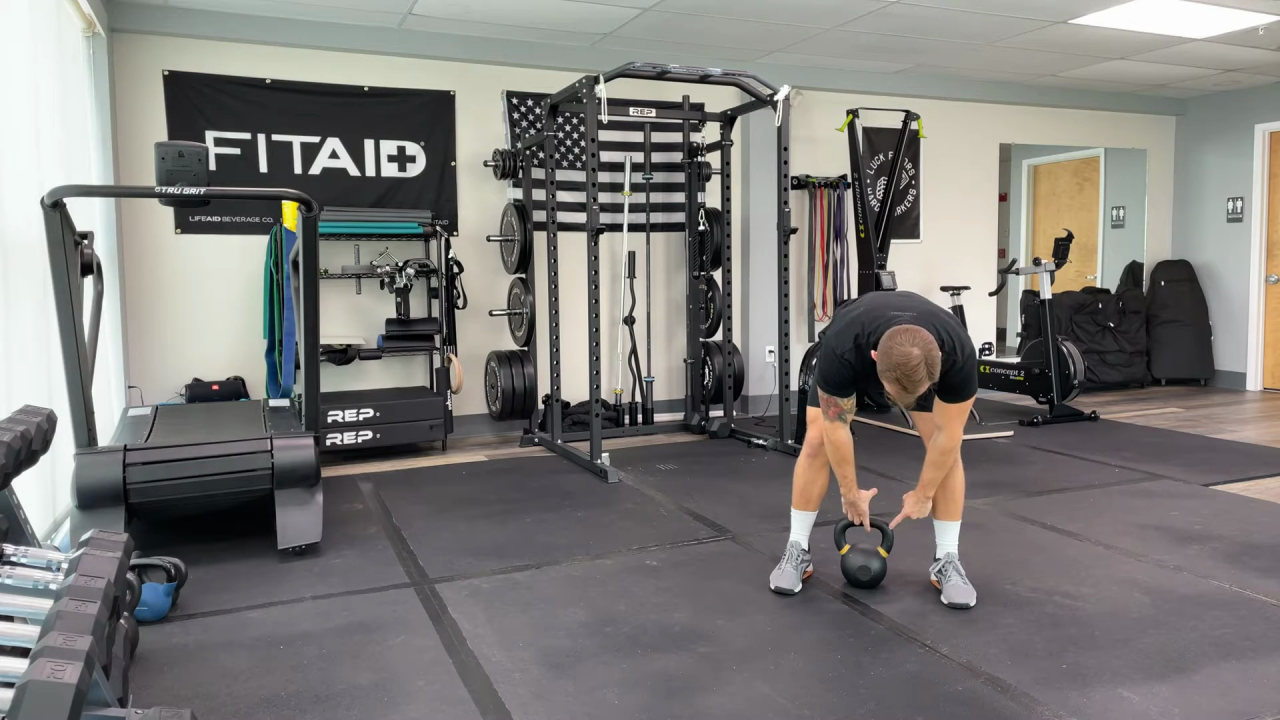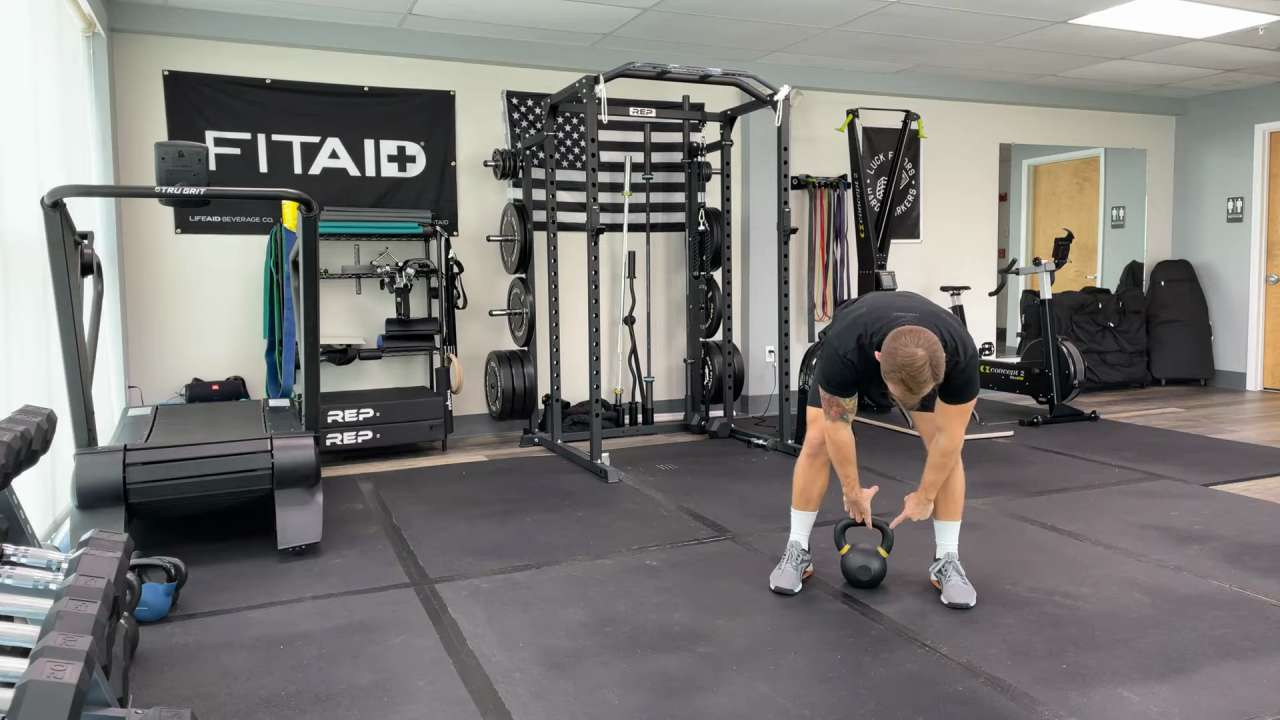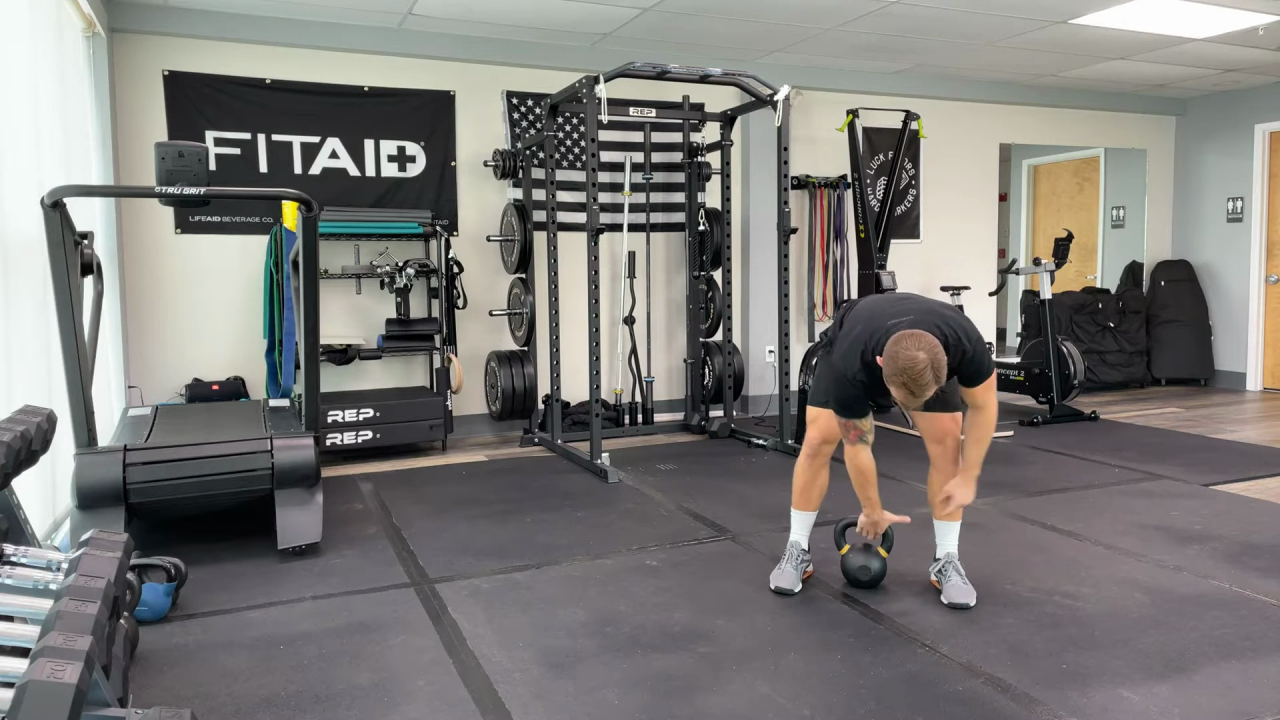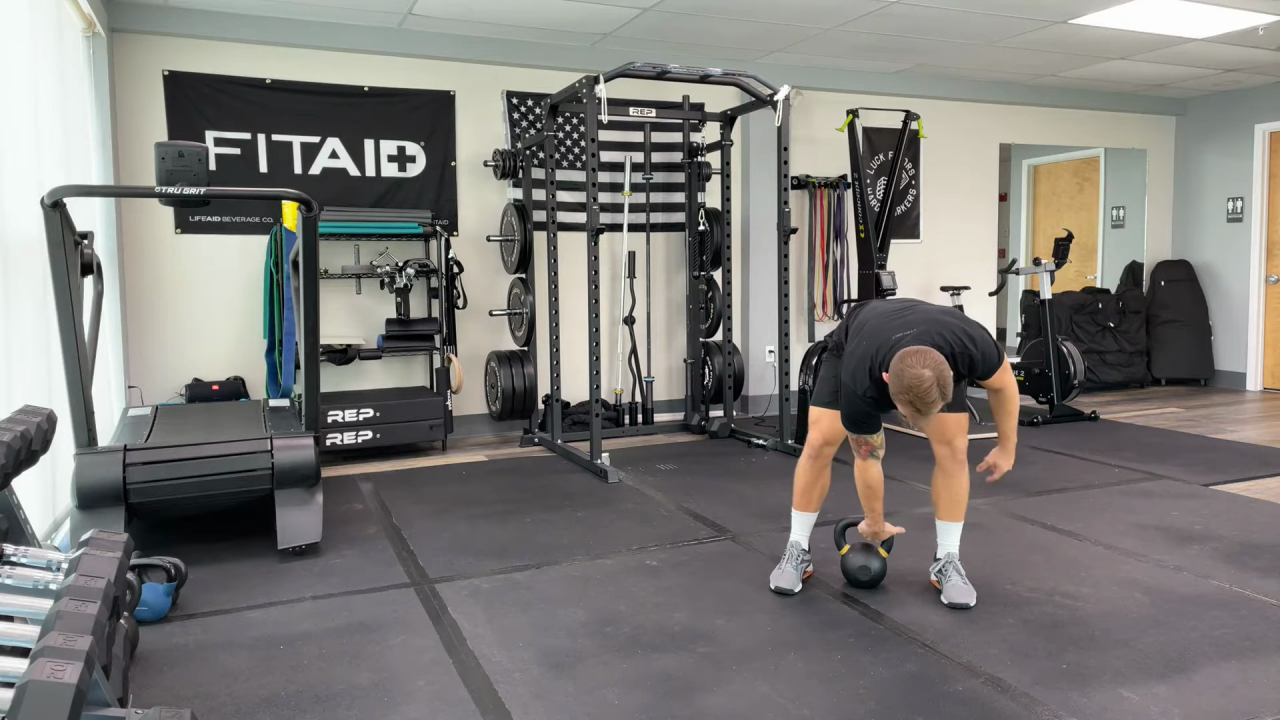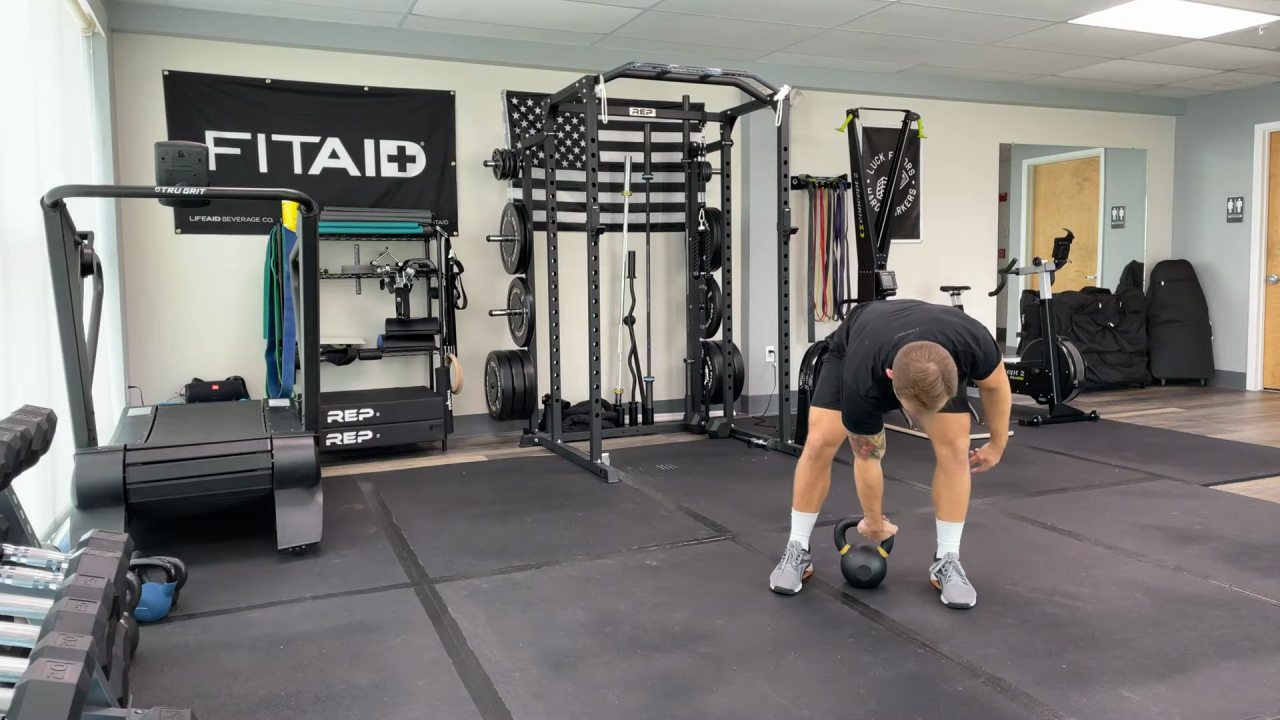
dt=0.3s
person 1, frame 1
left shoulder: (957, 353)
right shoulder: (841, 349)
left elbow: (947, 434)
right elbow: (836, 427)
left wrist: (922, 494)
right wrist: (850, 492)
left hip: (924, 361)
right hip: (855, 351)
left knee: (945, 448)
right knee: (817, 441)
left ankle: (947, 560)
right ankle: (797, 550)
person 1, frame 2
left shoulder: (960, 354)
right shoulder: (844, 349)
left elbow: (949, 436)
right elbow: (838, 426)
left wrist: (925, 496)
right wrist: (852, 491)
left hip: (926, 359)
right hip: (853, 348)
left knee: (944, 447)
right knee: (817, 440)
left ankle: (947, 560)
right ankle: (797, 551)
person 1, frame 3
left shoulder: (964, 343)
right shoulder: (850, 366)
left elbow: (983, 406)
right elbow: (856, 446)
left wrist: (967, 478)
right wrist: (873, 513)
right hip: (846, 344)
left knee: (946, 442)
right knee: (818, 440)
left ankle: (946, 560)
right ankle: (797, 550)
person 1, frame 4
left shoulder: (970, 346)
right shoulder: (860, 383)
left elbow: (1002, 384)
right elbow: (867, 459)
left wrist: (1007, 446)
right wrist: (874, 522)
right hip: (851, 345)
left knee: (953, 446)
right knee: (819, 442)
left ankle: (946, 560)
right ankle: (797, 551)
person 1, frame 5
left shoulder: (971, 345)
right shoulder: (862, 382)
left elbow: (994, 385)
right elbow: (867, 459)
left wrist: (998, 442)
right wrist: (873, 522)
right hip: (853, 346)
left knee: (954, 447)
right knee: (820, 443)
left ankle: (947, 561)
right ankle: (797, 551)
